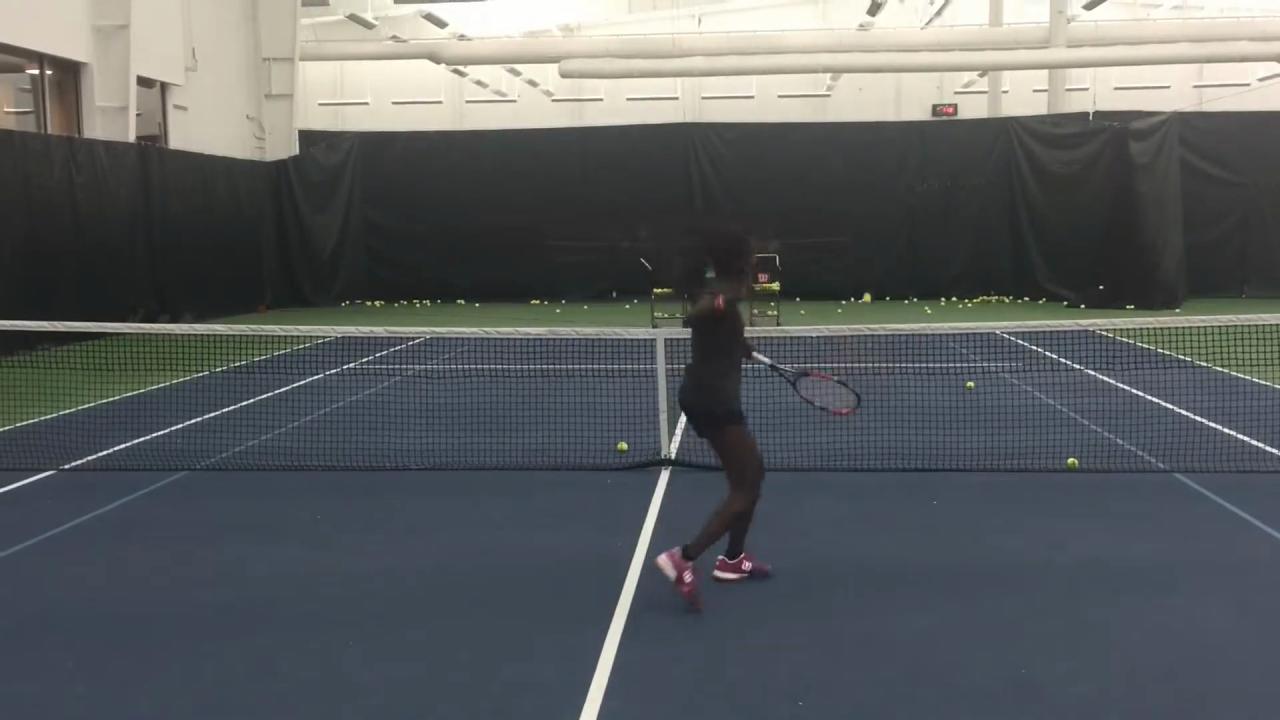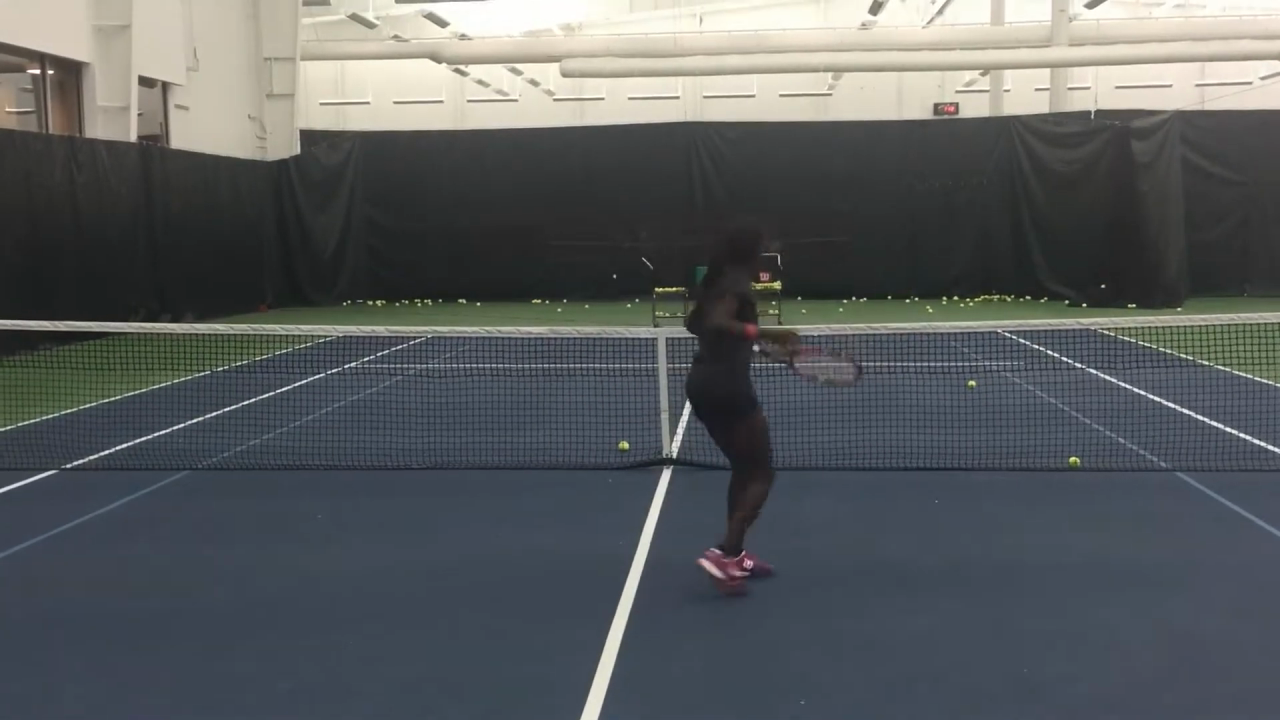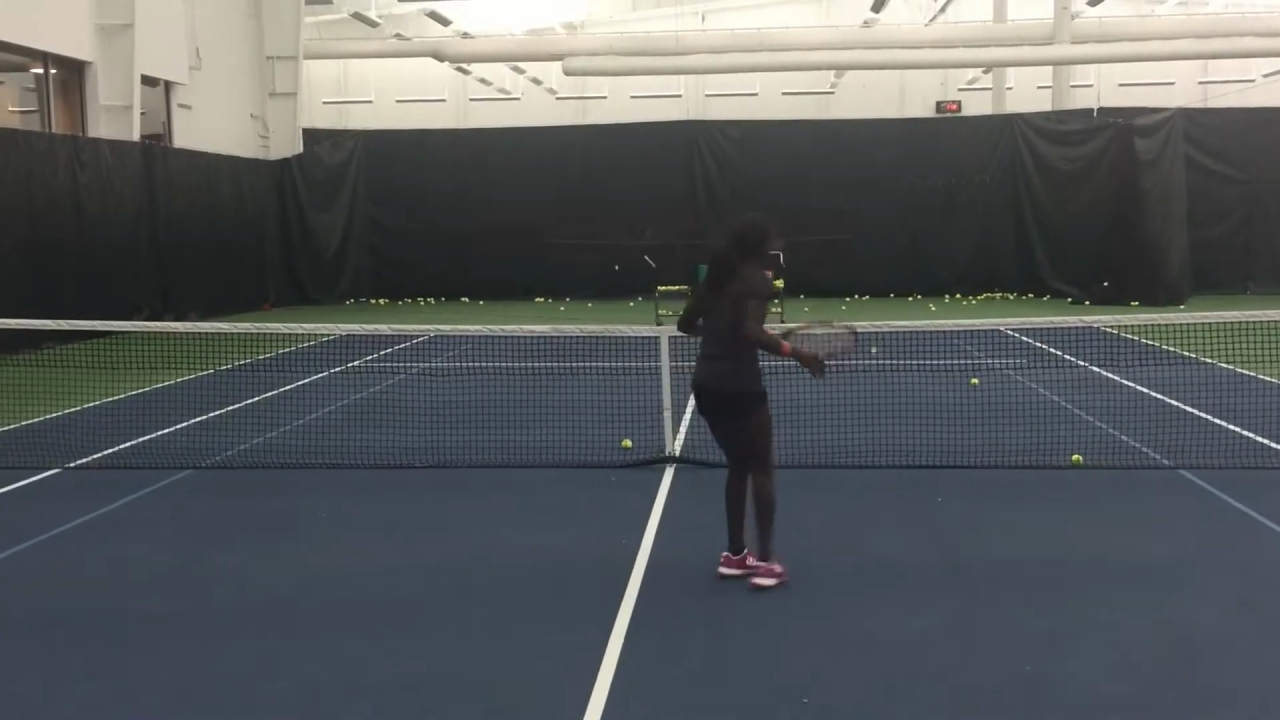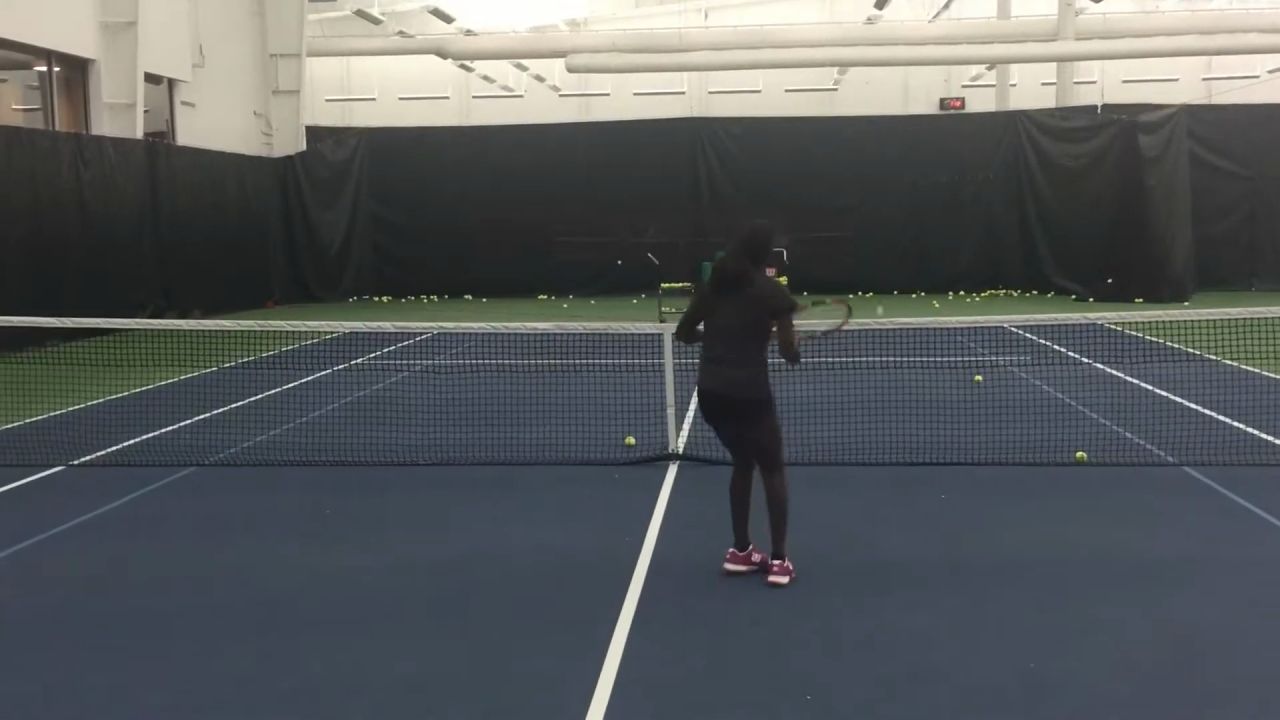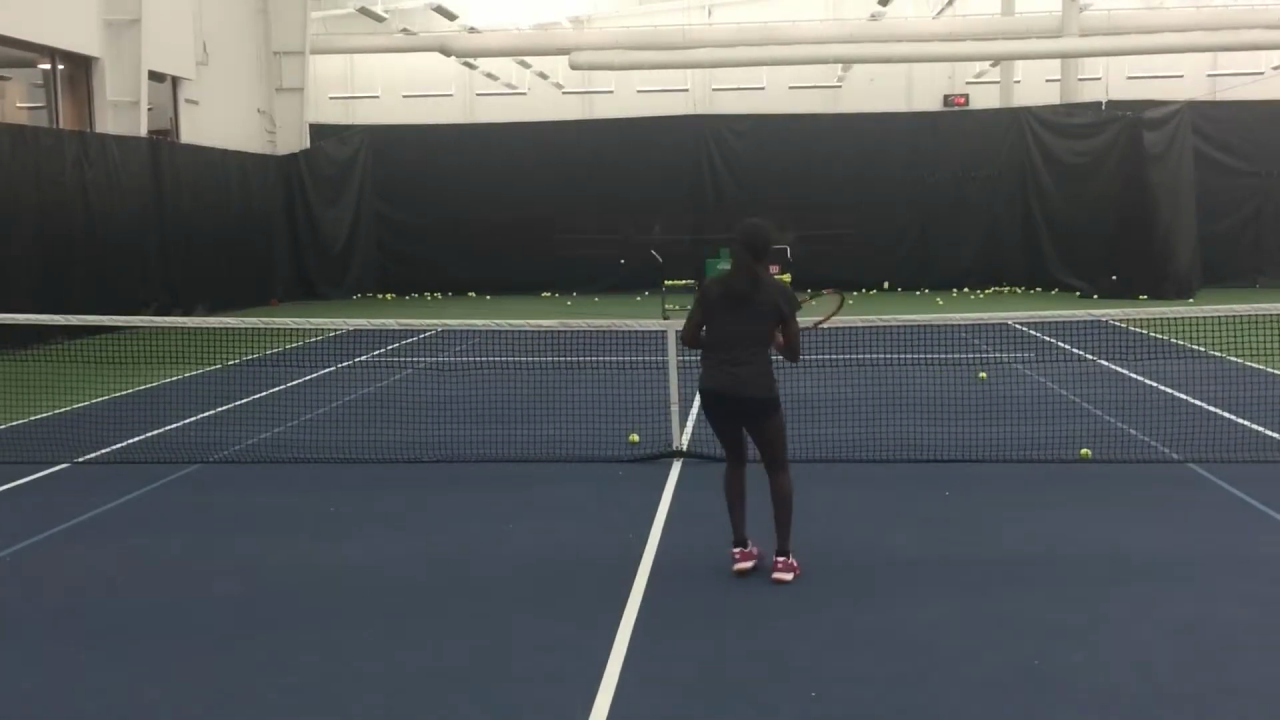
dt=0.1s
person 1, frame 1
left shoulder: (718, 290)
right shoulder: (723, 290)
right elbow: (697, 314)
left wrist: (739, 342)
right wrist: (726, 302)
left hip: (702, 398)
right hip: (713, 402)
left knee: (753, 470)
right knee: (746, 492)
left ankle: (733, 557)
right ankle: (680, 557)
person 1, frame 2
left shoulder: (718, 280)
right shoulder: (737, 283)
left elbow: (694, 323)
right elbow: (716, 322)
right wrist: (760, 333)
left hip: (702, 387)
right hip: (727, 390)
left knee: (745, 467)
right knee: (761, 475)
left ankle: (733, 555)
right ankle: (723, 553)
person 1, frame 3
left shoulder: (715, 278)
right shoulder: (758, 281)
left elbow: (685, 323)
right elbow: (751, 332)
right wrist: (794, 353)
left hip: (705, 383)
right hip: (740, 384)
left knee: (740, 465)
right knee: (760, 469)
left ankle: (735, 553)
right ankle: (762, 563)
person 1, frame 4
left shoulder: (714, 284)
right shoulder: (773, 292)
left elbow: (683, 333)
right elbow: (789, 350)
right wrist: (797, 358)
left hip: (710, 390)
right hip: (747, 391)
left knee: (743, 463)
right knee: (772, 471)
left ankle: (740, 550)
right ankle: (778, 561)
person 1, frame 5
left shoulder: (712, 288)
right shoulder: (778, 293)
left elbow: (688, 338)
right elbow: (793, 353)
left hip: (714, 389)
right hip: (757, 390)
left knee: (735, 463)
right knee: (778, 469)
left ankle: (740, 547)
right ankle: (783, 557)
